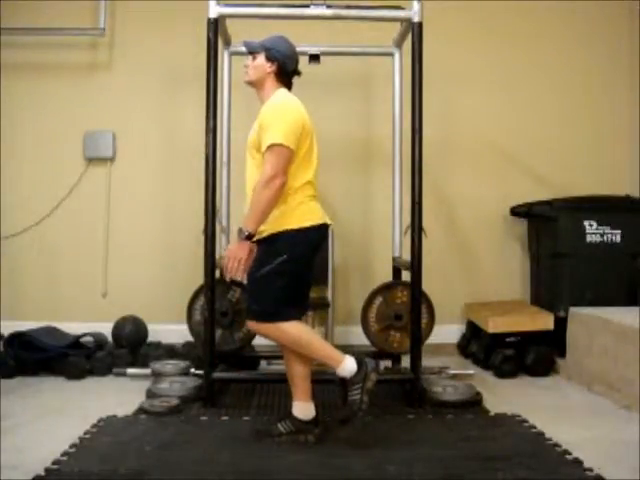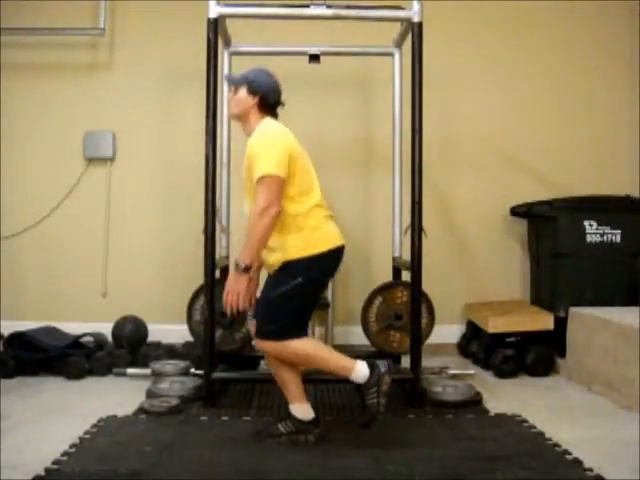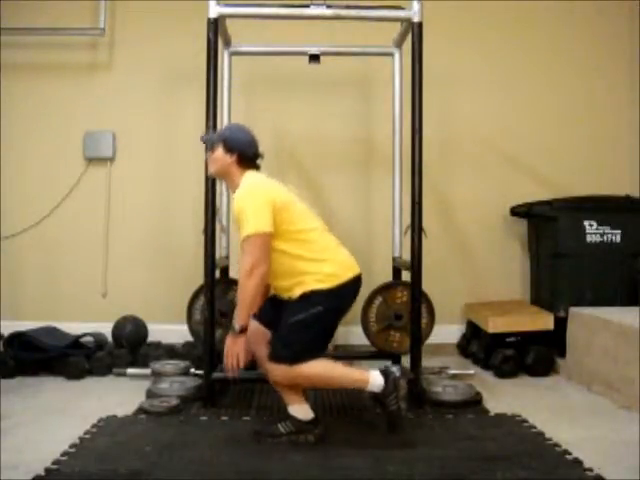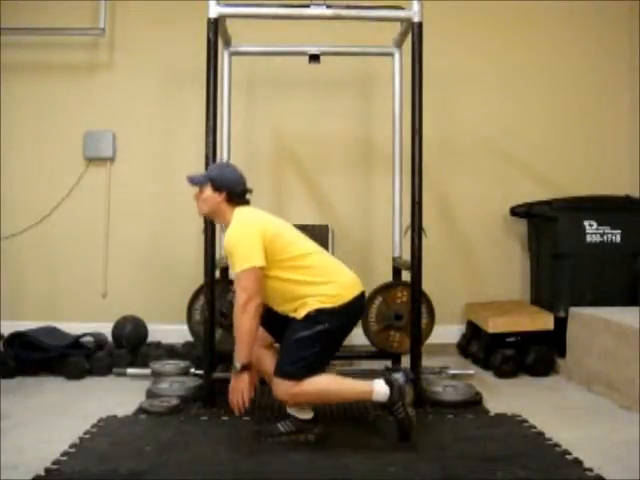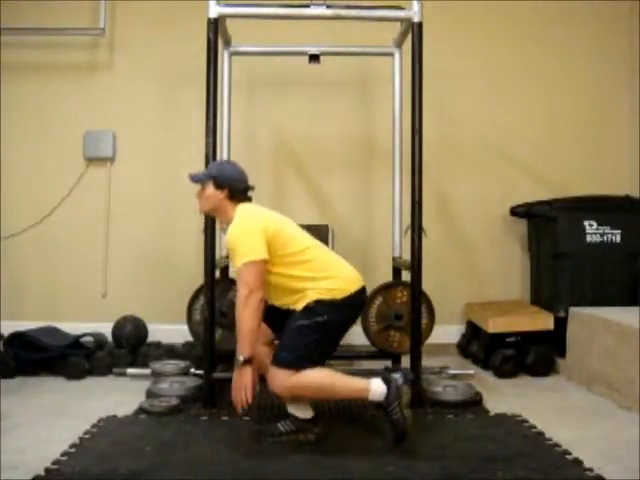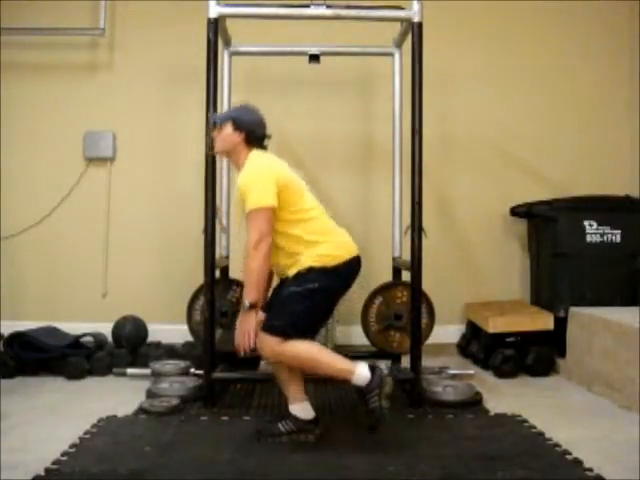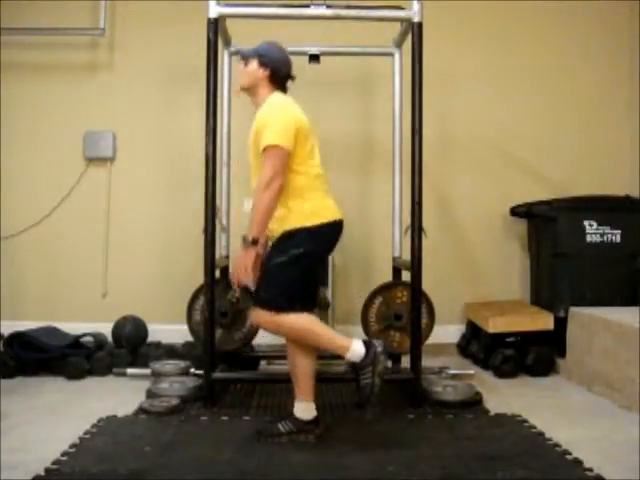
dt=0.3s
person 1, frame 1
left shoulder: (280, 108)
right shoulder: (276, 109)
left elbow: (273, 179)
left wrist: (242, 237)
right wrist: (254, 240)
left hip: (291, 229)
right hip: (292, 228)
left knee: (263, 320)
right knee: (282, 322)
left ankle: (352, 369)
right ankle: (304, 417)
person 1, frame 2
left shoulder: (266, 138)
right shoulder: (267, 137)
left elbow: (267, 210)
right elbow: (267, 210)
left wrist: (240, 269)
right wrist: (254, 269)
left hip: (308, 252)
right hip: (304, 250)
left knee: (271, 339)
right knee: (272, 335)
left ankle: (364, 374)
right ankle: (303, 417)
person 1, frame 3
left shoulder: (249, 194)
right shoulder: (254, 188)
left elbow: (254, 268)
right elbow: (261, 267)
left wrist: (237, 331)
right wrist: (245, 327)
left hip: (328, 282)
right hip: (316, 277)
left knee: (282, 368)
right knee: (255, 335)
left ankle: (380, 382)
right ankle: (302, 418)
person 1, frame 4
left shoulder: (241, 231)
right shoulder: (248, 221)
left elbow: (247, 304)
right elbow: (256, 299)
left wrist: (240, 369)
right wrist: (247, 362)
left hip: (333, 300)
right hip: (321, 295)
left knee: (287, 387)
right knee: (253, 339)
left ankle: (386, 389)
right ankle: (302, 417)
person 1, frame 5
left shoulder: (243, 227)
right shoulder: (249, 219)
left elbow: (250, 297)
right elbow: (256, 294)
left wrist: (243, 364)
right wrist: (248, 358)
left hip: (334, 294)
right hip: (325, 289)
left knee: (283, 378)
right knee: (255, 339)
left ankle: (382, 390)
right ankle: (302, 417)
person 1, frame 6
left shoulder: (256, 171)
right shoulder: (259, 168)
left elbow: (260, 244)
right elbow: (266, 247)
left wrist: (249, 308)
right wrist: (258, 301)
left hip: (327, 262)
right hip: (319, 260)
left knee: (272, 343)
right knee: (267, 331)
left ankle: (364, 376)
right ankle: (302, 417)
person 1, frame 7
left shoulder: (276, 111)
right shoulder: (275, 111)
left elbow: (271, 182)
left wrist: (249, 243)
right wrist: (264, 244)
left hip: (307, 226)
right hip: (304, 225)
left knee: (266, 312)
right knee: (291, 318)
left ankle: (360, 351)
right ankle: (305, 417)
